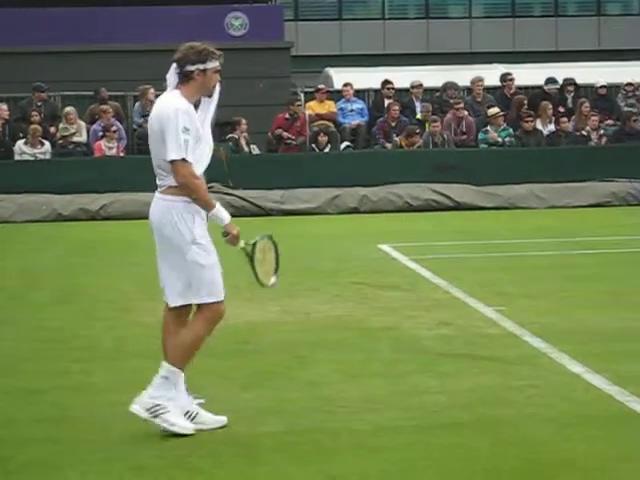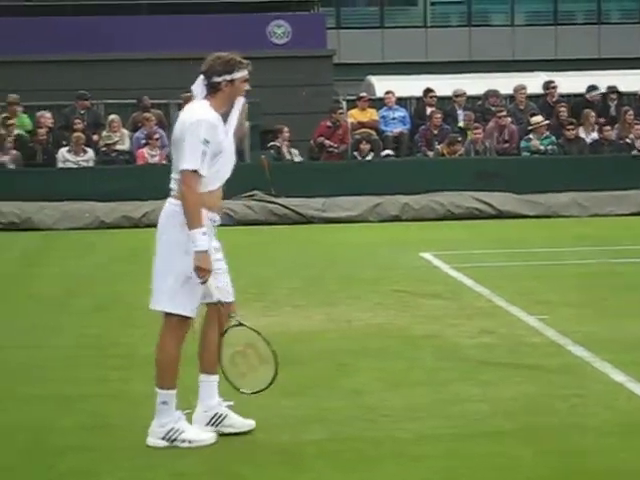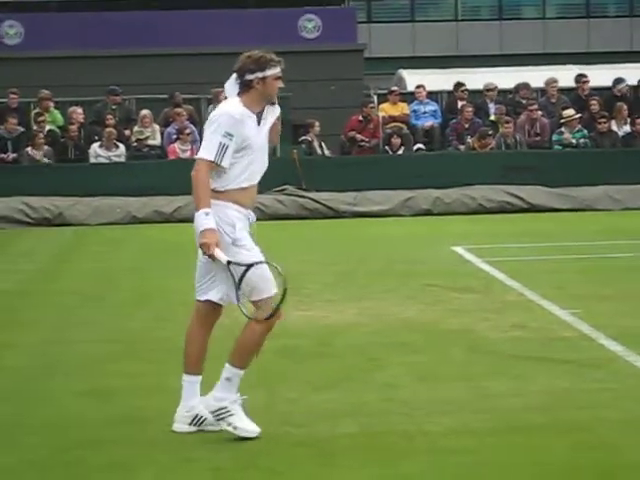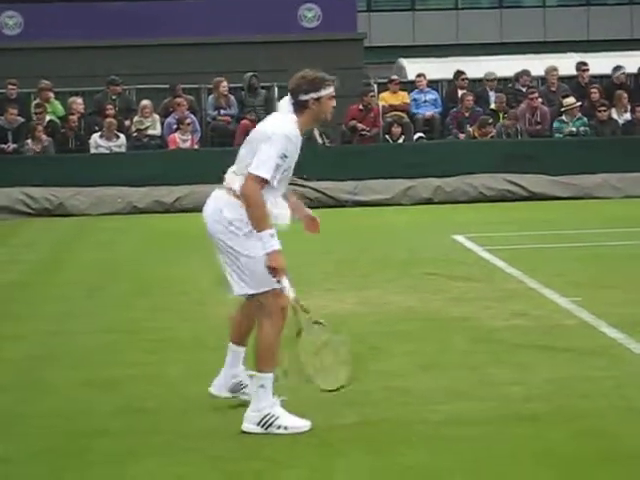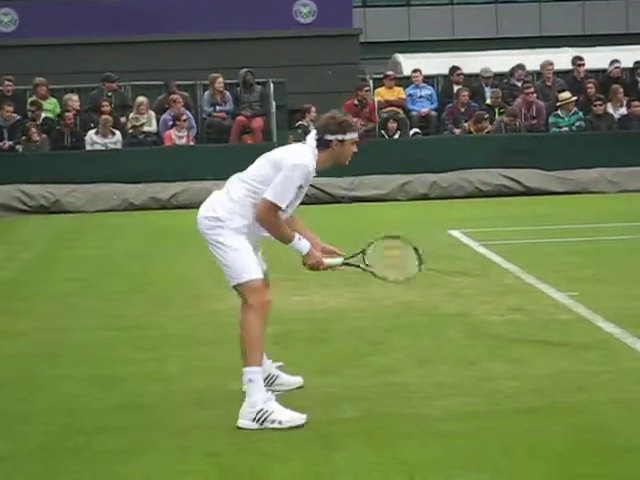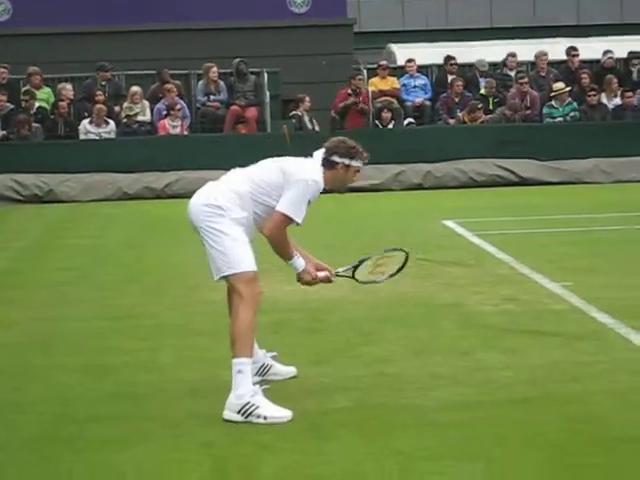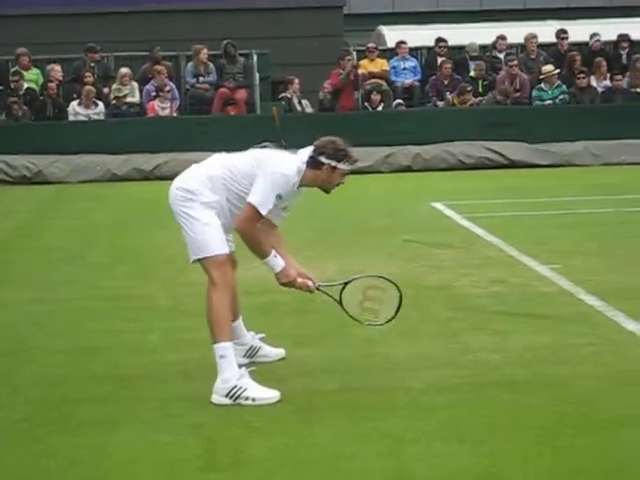
dt=0.4s
person 1, frame 1
left shoulder: (175, 105)
right shoulder: (176, 109)
right elbow: (184, 174)
right wrist: (221, 216)
left hip: (172, 210)
right hip: (181, 214)
left knee: (179, 308)
right knee: (211, 308)
left ankle: (178, 402)
right ankle: (157, 395)
person 1, frame 2
left shoulder: (210, 116)
right shoulder: (200, 120)
right elbow: (188, 185)
right wrist: (199, 246)
left hip: (201, 225)
right hip: (188, 225)
left knee: (221, 311)
right knee: (177, 320)
left ankle: (209, 407)
right ankle: (165, 422)
person 1, frame 3
left shoulder: (250, 116)
right shoulder: (230, 116)
left elbow: (259, 153)
right elbow: (200, 171)
left wrist: (275, 117)
right wrist: (206, 224)
left hip: (232, 219)
right hip: (224, 219)
left knee: (206, 312)
right knee: (268, 307)
left ankle: (190, 408)
right ankle: (223, 396)
person 1, frame 4
left shoulder: (286, 126)
right shoulder: (283, 133)
right elbow: (250, 189)
left wrist: (297, 207)
right wrist: (271, 246)
left hip: (227, 211)
right hip: (233, 216)
left knee: (257, 297)
right knee: (275, 305)
left ankle: (232, 375)
right ankle: (261, 411)
person 1, frame 5
left shoulder: (303, 158)
right shoulder: (300, 163)
left elbow: (281, 210)
right elbow: (265, 213)
left wrist: (316, 244)
right wrist: (303, 248)
left hip: (230, 218)
right hip: (223, 220)
left knee: (253, 293)
right knee: (258, 298)
left ankle: (260, 372)
right ankle: (256, 405)
person 1, frame 6
left shoulder: (302, 171)
right shoulder: (310, 179)
left elbow: (270, 225)
right elbow: (273, 231)
left wrist: (308, 260)
right wrist: (299, 266)
left hip: (210, 203)
right hip: (218, 210)
left knee: (241, 285)
right knee: (248, 292)
left ankle: (253, 361)
right ankle: (242, 397)
person 1, frame 7
left shoulder: (293, 179)
right shoulder: (283, 172)
left elbow: (267, 228)
right elbow: (244, 225)
left wrist: (292, 267)
right wrist: (277, 266)
left hip: (203, 196)
right hip: (194, 195)
left knee: (225, 268)
right knee: (221, 276)
left ankle: (241, 343)
right ankle: (229, 381)
